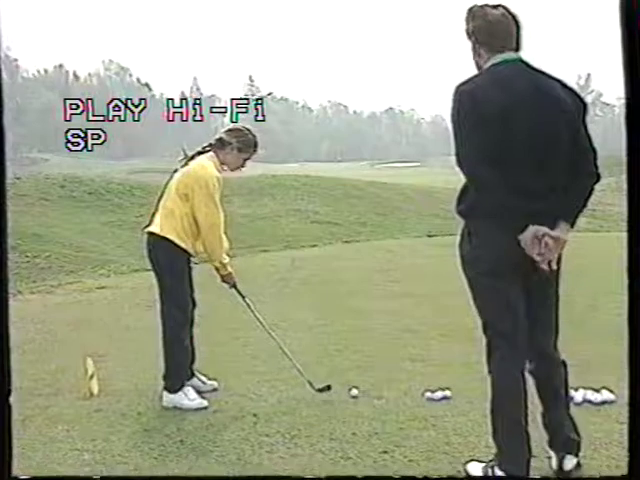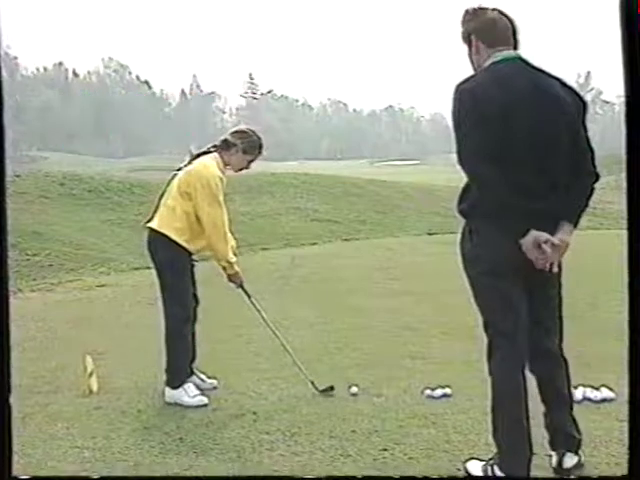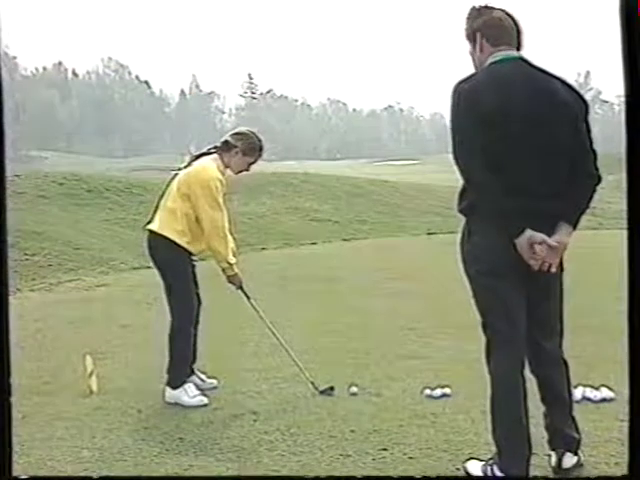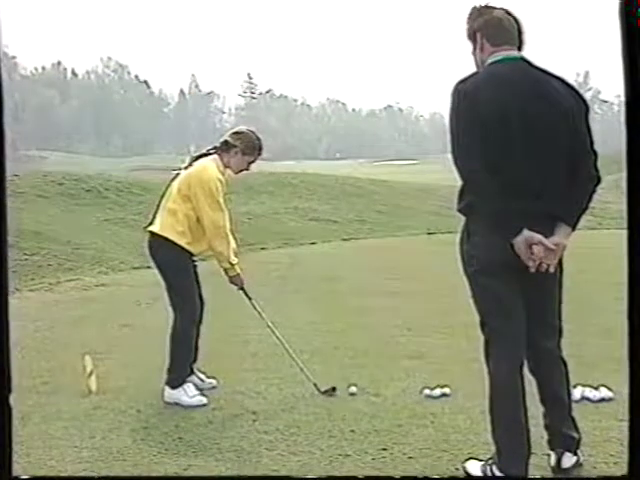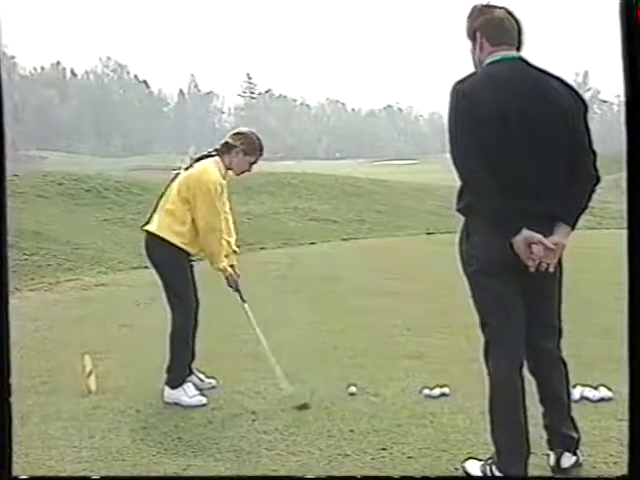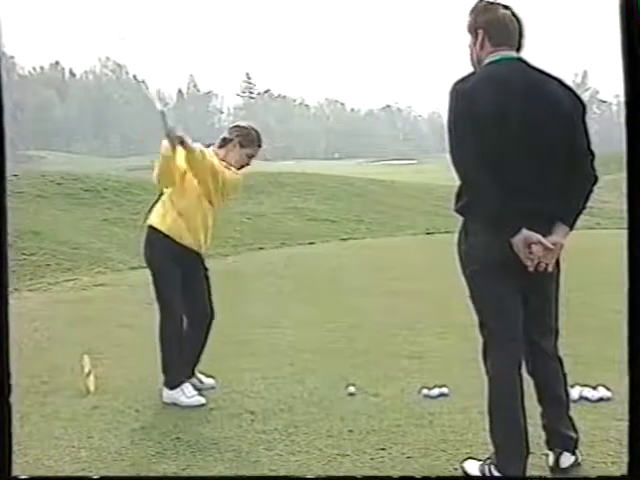
dt=0.4s
person 1, frame 1
left shoulder: (473, 93)
right shoulder: (562, 94)
left elbow: (478, 170)
right elbow: (587, 168)
left wrist: (522, 229)
right wrist: (561, 224)
left hip: (492, 236)
right hip: (546, 237)
left knee: (506, 350)
right knee: (544, 345)
person 1, frame 2
left shoulder: (474, 91)
right shoulder: (561, 91)
left elbow: (479, 169)
right elbow: (585, 168)
left wrist: (523, 232)
right wrist: (564, 226)
left hip: (494, 235)
right hip: (547, 236)
left knee: (507, 349)
right knee: (546, 343)
person 1, frame 3
left shoulder: (472, 91)
right shoulder: (563, 92)
left elbow: (475, 171)
right elbow: (586, 170)
left wrist: (518, 232)
right wrist: (562, 227)
left hip: (493, 236)
right hip: (547, 236)
left knee: (506, 349)
right knee: (546, 343)
person 1, frame 4
left shoulder: (472, 91)
right shoulder: (563, 92)
left elbow: (474, 171)
right elbow: (586, 170)
left wrist: (514, 232)
right wrist: (561, 229)
left hip: (491, 236)
right hip: (546, 236)
left knee: (505, 349)
right knee: (546, 343)
person 1, frame 5
left shoulder: (470, 91)
right shoulder: (561, 92)
left elbow: (473, 171)
right elbow: (585, 170)
left wrist: (514, 231)
right wrist: (560, 228)
left hip: (491, 236)
right hip: (546, 235)
left knee: (505, 349)
right knee: (545, 342)
person 1, frame 6
left shoulder: (469, 91)
right shoulder: (560, 92)
left elbow: (472, 172)
right elbow: (583, 170)
left wrist: (513, 232)
right wrist: (558, 228)
left hip: (489, 236)
right hip: (544, 236)
left knee: (503, 349)
right knee: (543, 343)
person 2, frame 1
left shoulder: (204, 166)
right shoulder: (205, 173)
left elbow: (212, 222)
right elbow: (209, 226)
left wrist: (222, 259)
right wrist: (223, 266)
left hip: (174, 244)
right hip: (169, 245)
left knee: (185, 311)
right knee: (177, 315)
left ankle: (186, 374)
right ankle: (173, 389)
person 2, frame 2
left shoulder: (210, 167)
right shoulder: (208, 173)
left elbow: (218, 221)
right elbow: (214, 226)
left wrist: (231, 257)
right wrist: (230, 265)
left hip: (176, 242)
right hip: (168, 242)
left knee: (189, 308)
right knee: (179, 312)
left ankle: (186, 371)
right ankle: (175, 385)
person 2, frame 3
left shoulder: (211, 169)
right shoulder: (207, 174)
left elbow: (219, 223)
right elbow: (214, 228)
left wrist: (231, 259)
right wrist: (230, 267)
left hip: (177, 243)
right hip: (169, 243)
left knee: (191, 307)
right knee: (184, 312)
left ankle: (186, 371)
right ankle: (175, 386)
person 2, frame 4
left shoulder: (212, 170)
right shoulder: (207, 175)
left elbow: (221, 223)
right elbow: (215, 228)
left wrist: (232, 260)
right wrist: (231, 267)
left hip: (179, 245)
right hip: (170, 244)
left knee: (195, 308)
right knee: (187, 311)
left ankle: (186, 371)
right ankle: (175, 385)
person 2, frame 5
left shoulder: (221, 178)
right shoulder: (206, 175)
left elbow: (224, 221)
right elbow: (208, 226)
left wrist: (231, 260)
right wrist: (224, 268)
left hip: (182, 246)
right hip: (165, 244)
left knee: (190, 309)
right knee: (185, 311)
left ankle: (185, 371)
right ankle: (174, 385)
person 2, frame 6
left shoulder: (231, 178)
right shoulder: (183, 157)
left elbow: (210, 171)
right elbow: (163, 178)
left wrist: (188, 148)
right wrist: (171, 146)
left hip: (192, 250)
right hip: (163, 242)
left knee: (202, 316)
right knee: (173, 314)
left ankle: (185, 373)
right ankle: (173, 386)
